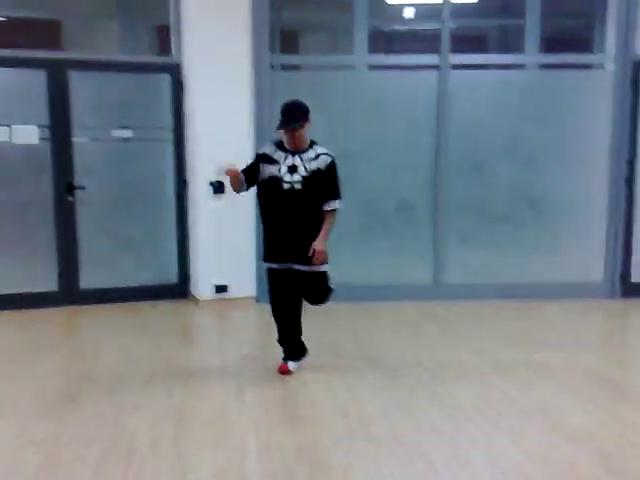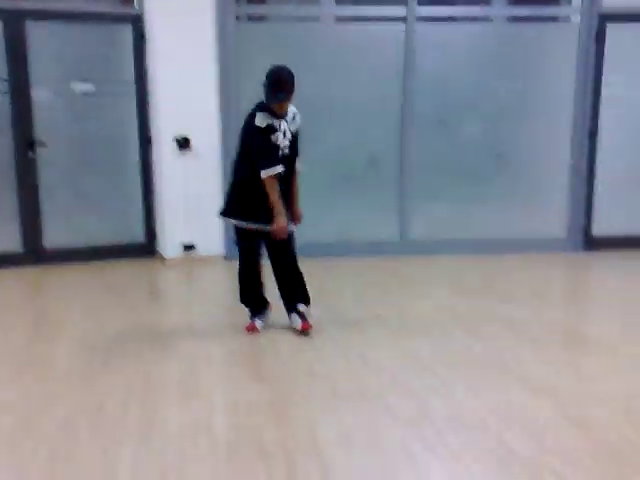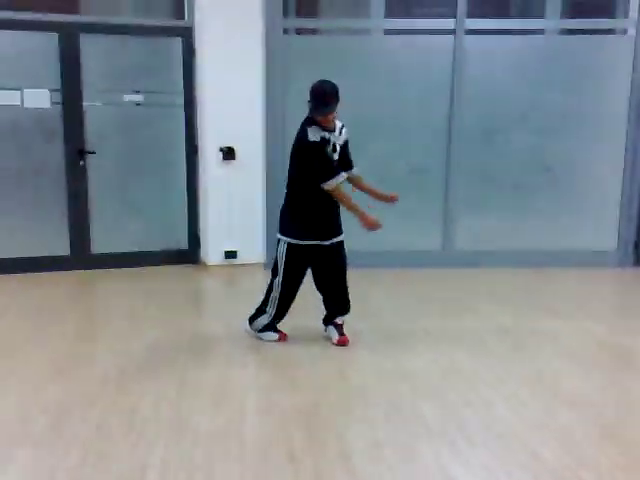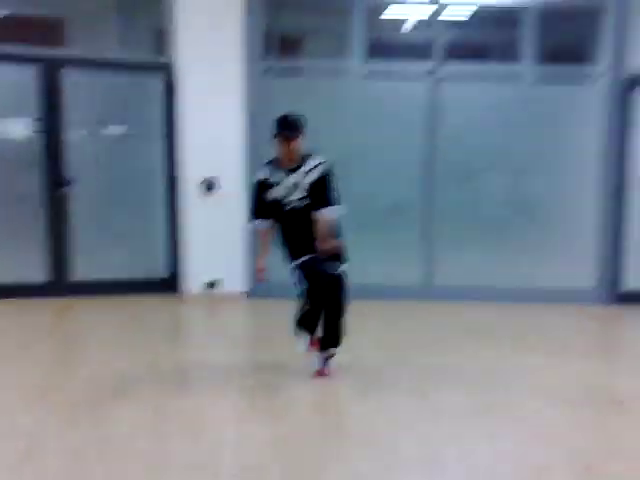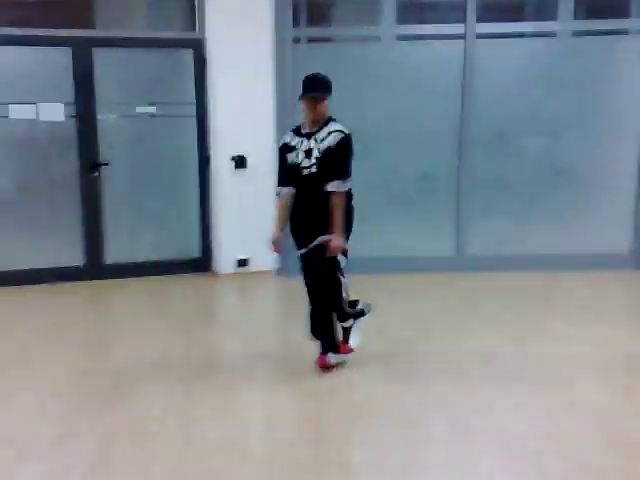
dt=0.3s
person 1, frame 1
left shoulder: (323, 159)
right shoulder: (268, 154)
left elbow: (330, 205)
right elbow: (244, 184)
left wrist: (322, 239)
right wrist: (235, 177)
left hip: (309, 244)
right hip: (277, 245)
left knee: (317, 294)
right knee: (282, 303)
right ankle: (293, 353)
person 1, frame 2
left shoulder: (293, 117)
right shoulder: (258, 120)
right elbow: (267, 170)
left wrist: (294, 204)
right wrist: (279, 213)
left hip: (279, 204)
right hip: (247, 205)
left knee: (286, 261)
right knee: (249, 262)
left ankle: (297, 309)
right ankle: (256, 311)
person 1, frame 3
left shoulder: (339, 131)
right shoulder: (311, 136)
left elbow: (346, 172)
right elbow: (329, 183)
left wrist: (377, 194)
right wrist: (362, 214)
left hip: (326, 215)
right hip: (299, 221)
left knee: (335, 272)
right knee: (288, 276)
left ankle: (334, 321)
right ankle: (262, 322)
person 1, frame 4
left shoulder: (318, 167)
right shoulder: (266, 176)
left elbow: (325, 209)
right elbow: (264, 221)
left wrist: (327, 237)
right wrist: (261, 257)
left hip: (325, 248)
right hip: (301, 250)
left knee: (334, 302)
right knee: (318, 286)
left ankle: (326, 350)
right ankle: (307, 326)
person 1, frame 5
left shoulder: (338, 136)
right shoulder: (289, 141)
left elbow: (338, 187)
right elbow: (286, 189)
left wrist: (338, 232)
right wrist: (279, 228)
left hip: (330, 226)
right hip: (303, 227)
left knee: (326, 275)
right knee: (317, 291)
left ankle: (350, 314)
right ankle: (331, 345)
